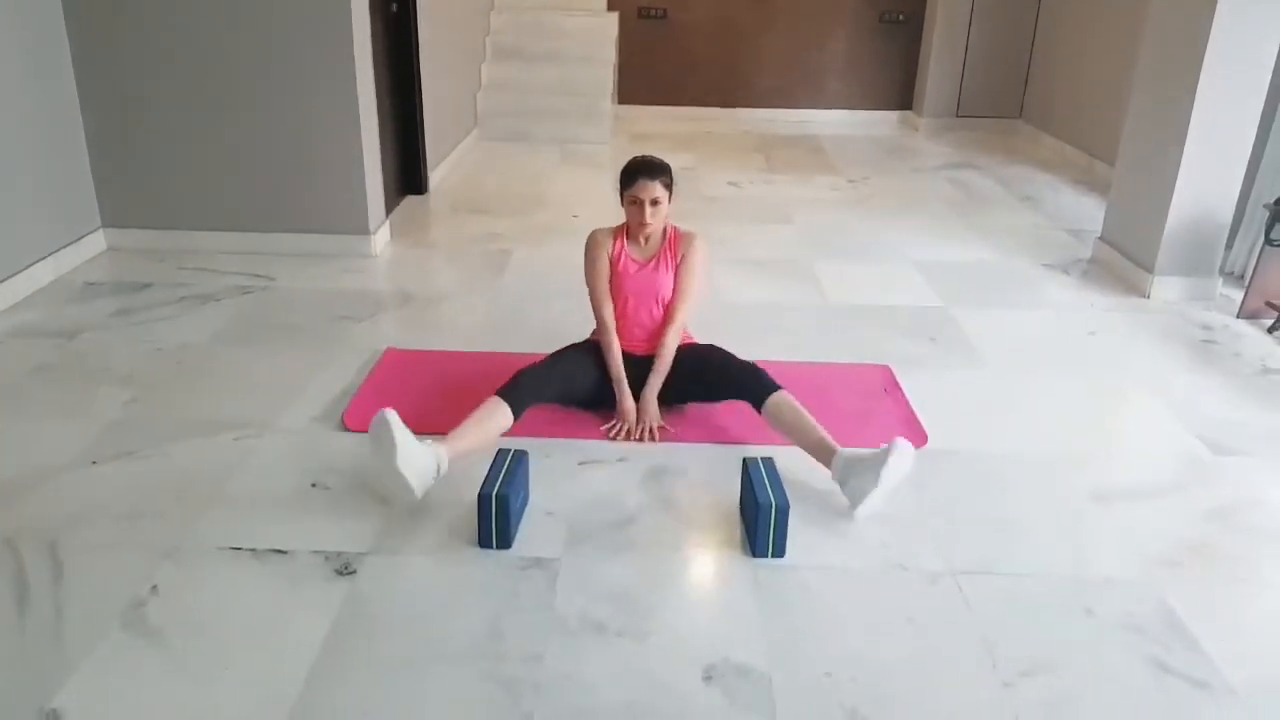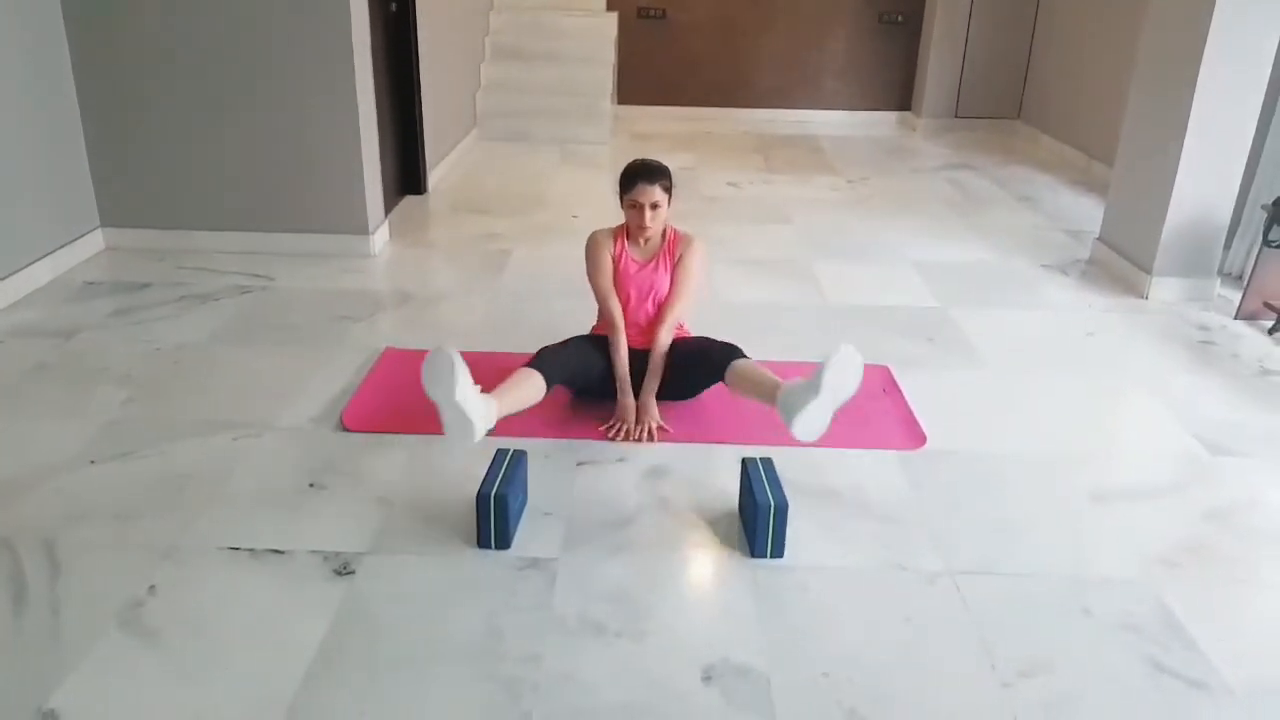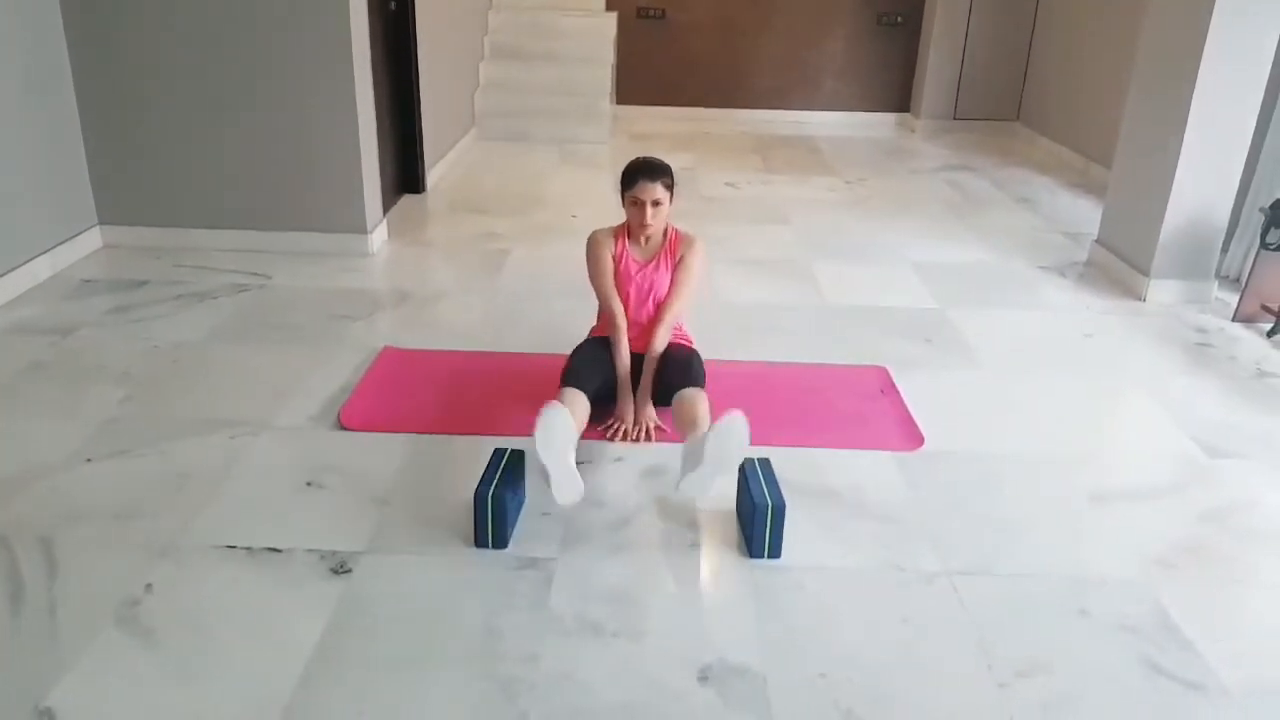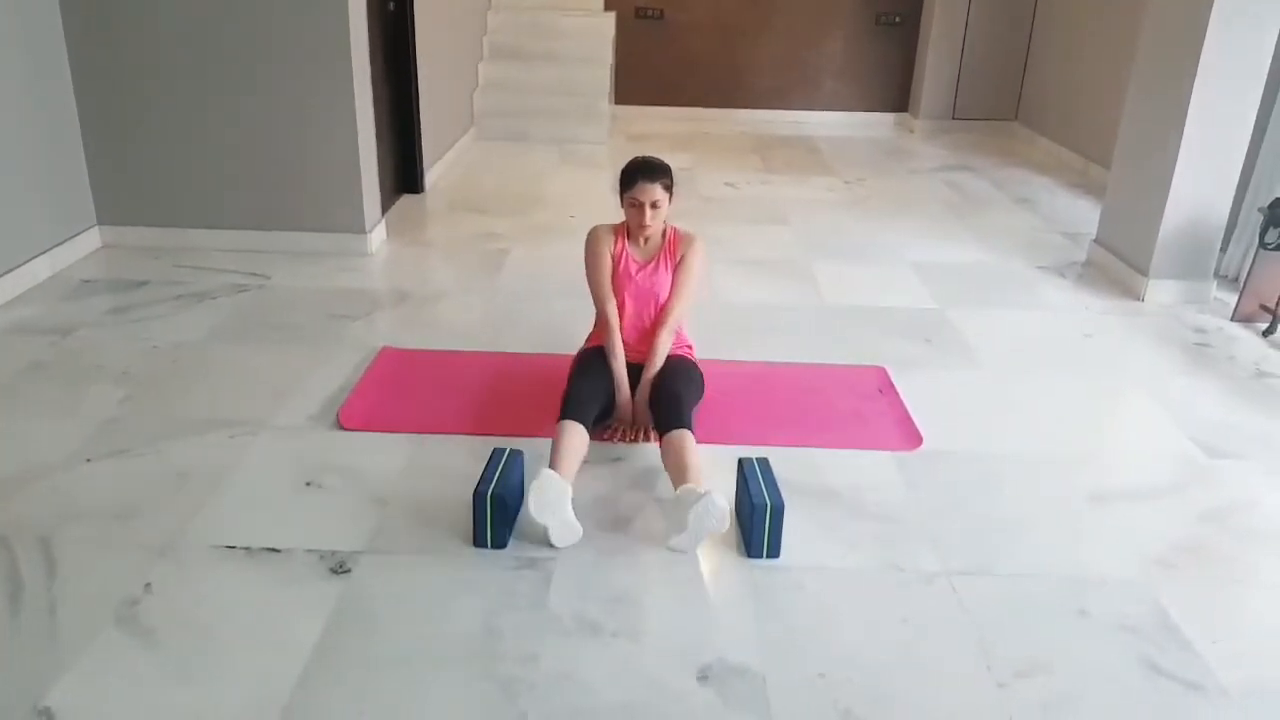
dt=0.2s
person 1, frame 1
left shoulder: (689, 246)
right shoulder: (602, 243)
left elbow: (674, 322)
right elbow: (605, 321)
left wrist: (652, 392)
right wrist: (623, 392)
left hip: (669, 359)
right hip: (613, 356)
left knee: (747, 377)
right knee: (532, 380)
left ankle: (843, 466)
right ankle: (431, 460)
person 1, frame 2
left shoulder: (688, 248)
right shoulder: (601, 244)
left elbow: (668, 322)
right elbow: (614, 318)
left wrist: (649, 397)
right wrist: (624, 395)
left hip: (669, 356)
right hip: (612, 355)
left knee: (722, 354)
right knee: (550, 358)
left ankle: (795, 401)
right ankle: (478, 411)
person 1, frame 3
left shoulder: (688, 247)
right shoulder: (602, 242)
left elbow: (665, 321)
right elbow: (616, 317)
left wrist: (646, 395)
right wrist: (624, 395)
left hip: (666, 352)
right hip: (613, 351)
left knee: (686, 372)
right knee: (581, 367)
left ankle: (701, 450)
right ankle: (562, 455)
person 1, frame 4
left shoulder: (688, 247)
right shoulder: (601, 240)
left elbow: (668, 324)
right elbow: (610, 316)
left wrist: (643, 394)
right wrist: (622, 393)
left hip: (668, 356)
right hip: (610, 353)
left knee: (674, 400)
right knee: (581, 396)
left ankle: (689, 502)
right ankle: (558, 498)
